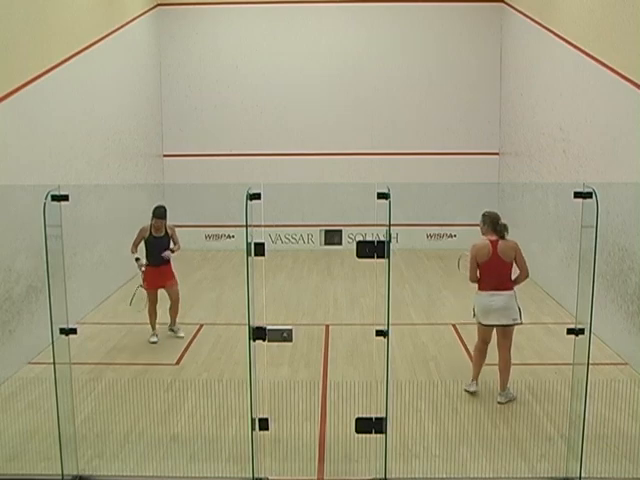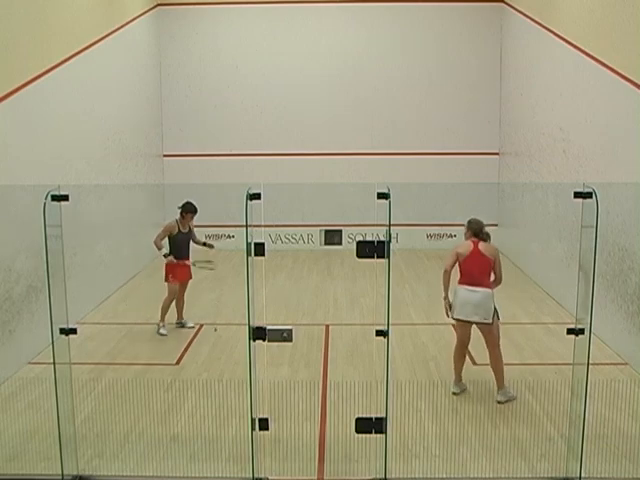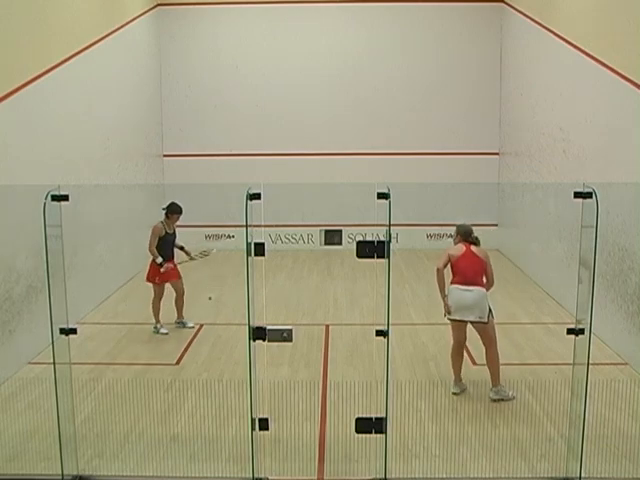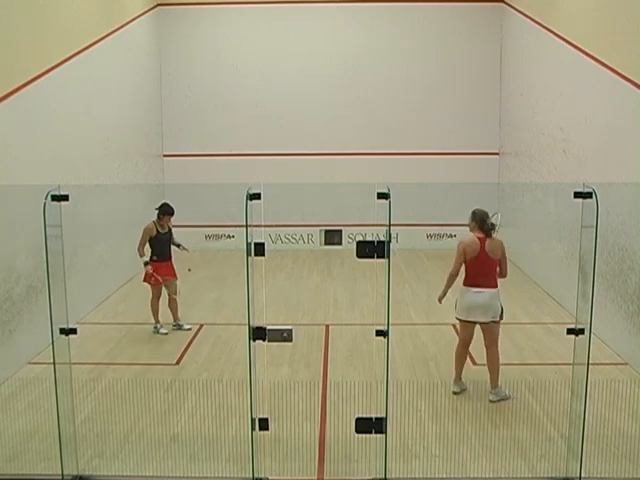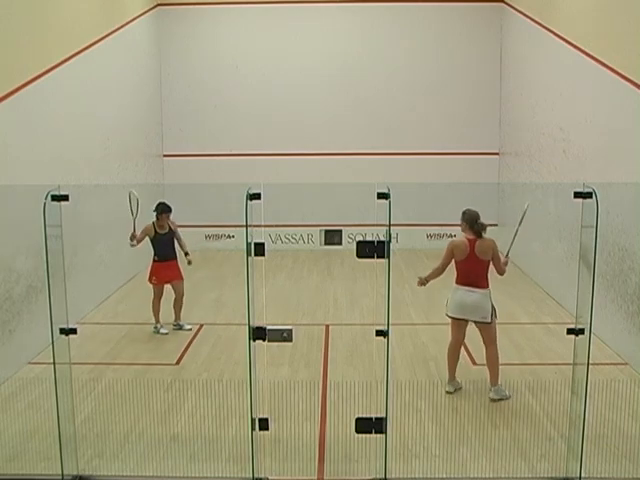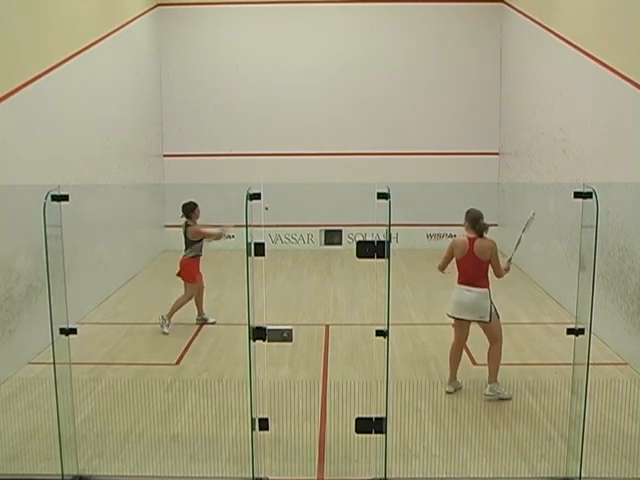
dt=0.7s
person 1, frame 1
left shoulder: (477, 247)
right shoulder: (512, 246)
left elbow: (472, 278)
right elbow: (524, 273)
left hip: (484, 299)
right hip: (506, 300)
left knee: (482, 343)
right knee: (504, 349)
left ankle: (473, 382)
right ankle: (503, 392)
person 1, frame 2
left shoulder: (460, 248)
right shoulder: (493, 249)
left elbow: (447, 270)
right elbow: (498, 279)
left wrist: (446, 296)
left hip: (462, 295)
right hip: (483, 298)
left knee: (461, 343)
right knee: (494, 346)
left ankle: (457, 383)
right ankle: (502, 391)
person 1, frame 3
left shoulder: (452, 251)
right shoulder: (482, 252)
left elbow: (439, 269)
right elbow: (490, 281)
left wrist: (444, 297)
left hip: (456, 294)
right hip: (477, 296)
left knee: (458, 342)
right knee: (491, 344)
left ankle: (457, 383)
right ankle: (496, 389)
person 1, frame 4
left shoulder: (465, 243)
right shoulder: (498, 244)
left elbow: (455, 271)
right elbow: (503, 274)
left wrist: (444, 292)
left hip: (469, 295)
right hip: (490, 297)
left knee: (464, 342)
right knee: (492, 346)
left ankle: (457, 383)
right ankle: (495, 390)
person 1, frame 5
left shoulder: (455, 244)
right shoulder: (490, 244)
left elbow: (440, 269)
right elbow: (501, 272)
left wrist: (425, 279)
right wrist: (504, 262)
left hip: (460, 295)
right hip: (481, 297)
left knee: (456, 340)
right knee: (490, 344)
left ankle: (451, 382)
right ankle: (495, 388)
person 1, frame 6
left shoulder: (457, 243)
right shoulder: (489, 244)
left elbow: (441, 267)
right elbow: (499, 274)
left wrist: (442, 268)
right wrist: (506, 268)
left hip: (460, 294)
right hip: (480, 297)
left knee: (459, 340)
right knee: (496, 341)
left ankle: (452, 382)
right ankle: (492, 386)
person 2, frame 1
left shoulder: (170, 229)
right shoulder: (144, 230)
left elbow: (178, 245)
right elbow: (134, 247)
left wrist: (171, 251)
right wrist: (137, 259)
left hip: (166, 269)
right hip: (150, 271)
left knee: (175, 299)
right knee: (152, 303)
left ankle: (173, 325)
right ankle: (154, 332)
person 2, frame 2
left shoulder: (190, 225)
right shoulder: (171, 226)
left elbow: (194, 238)
right elbow: (157, 241)
left wrist: (204, 244)
right wrist: (166, 255)
left hip: (185, 263)
right hip: (174, 264)
left knee: (181, 294)
right knee: (172, 295)
left ankle: (180, 320)
right ankle: (161, 323)
person 2, frame 3
left shoulder: (172, 226)
right shoulder: (158, 227)
right elbow: (151, 248)
left wrist: (182, 248)
right wrist: (162, 263)
left hip: (171, 264)
right hip: (159, 266)
left knee: (181, 292)
right knee: (158, 296)
left ankle: (180, 319)
right ankle: (157, 324)
person 2, frame 4
left shoulder: (168, 225)
right shoulder: (150, 228)
right elbow: (140, 247)
left wrist: (179, 245)
right wrist: (146, 264)
left hip: (168, 264)
right hip: (156, 266)
left knee: (173, 294)
right knee: (156, 296)
left ankle: (177, 322)
right ankle: (157, 325)
person 2, frame 5
left shoulder: (172, 224)
right shoulder: (149, 228)
left elbow: (179, 240)
right elbow: (134, 243)
left wrist: (186, 254)
right wrist: (132, 239)
left hip: (173, 264)
right hip: (159, 266)
left knee: (180, 294)
right knee: (158, 296)
left ankle: (177, 322)
right ankle: (157, 325)
person 2, frame 6
left shoulder: (189, 225)
right shoulder: (194, 229)
right elbow: (213, 236)
left hip: (189, 260)
right hip: (191, 263)
left knee: (200, 288)
right knee: (189, 295)
left ankle: (201, 316)
right ankle: (166, 318)
